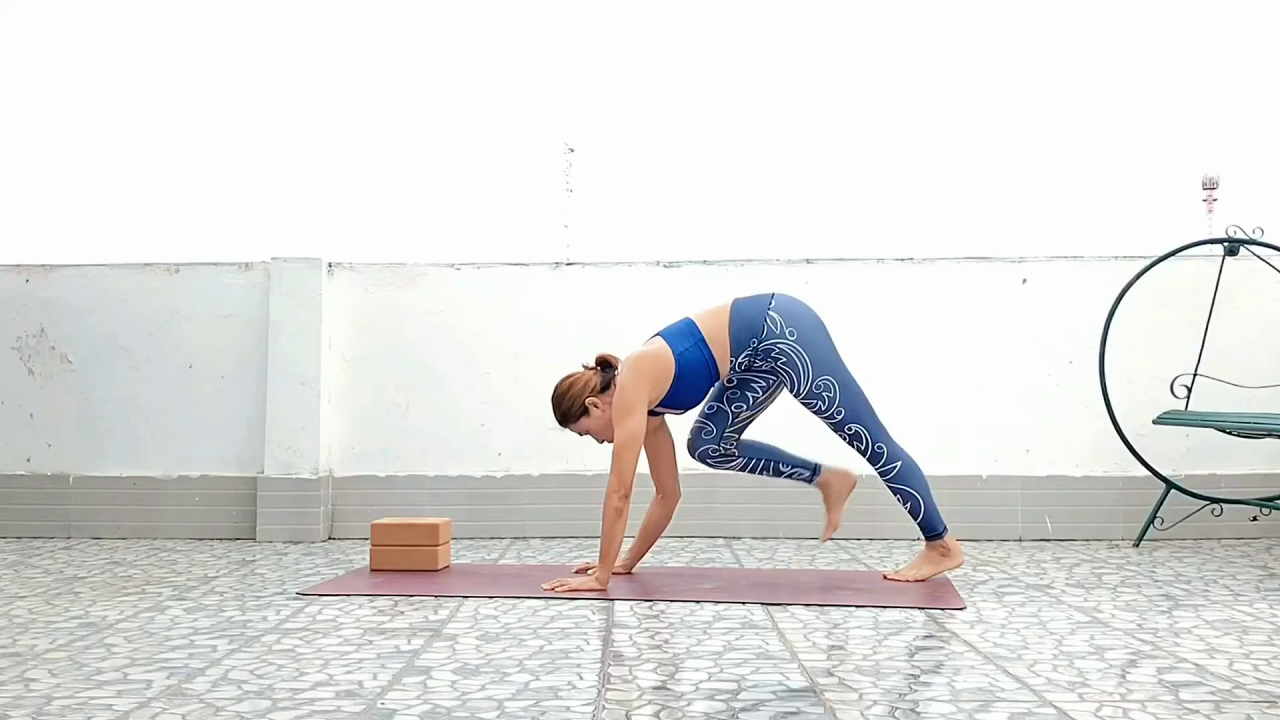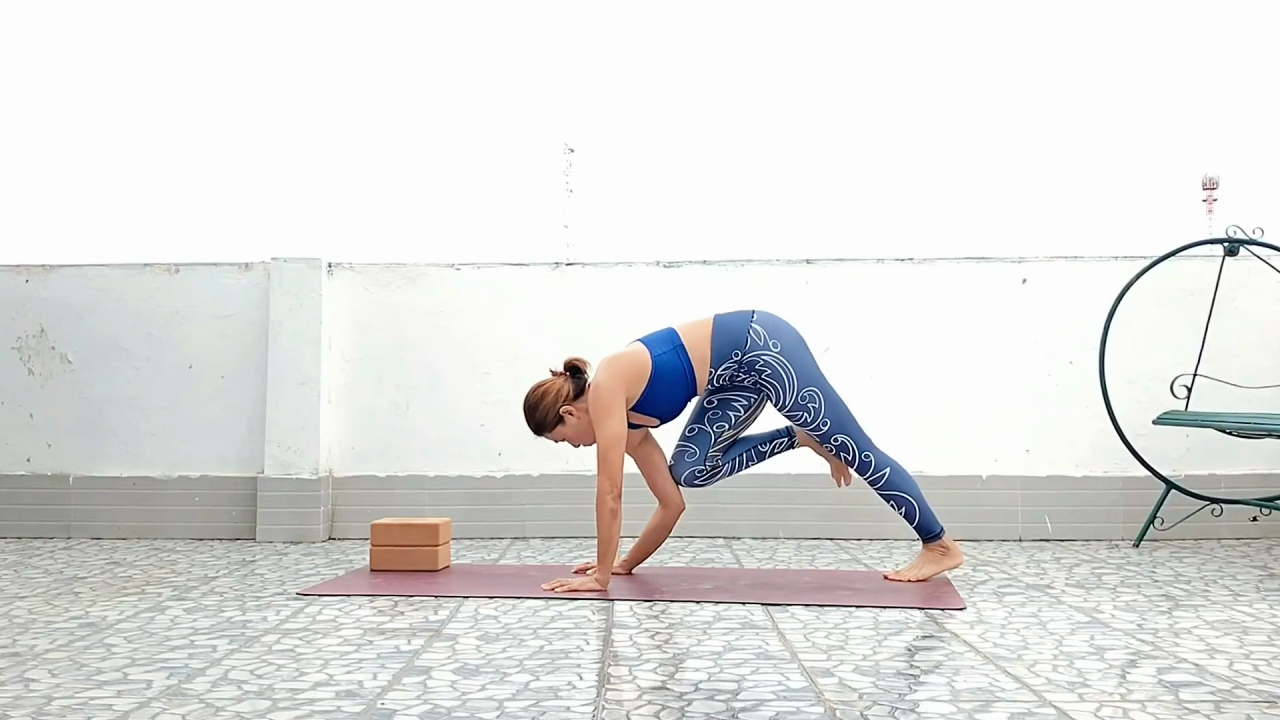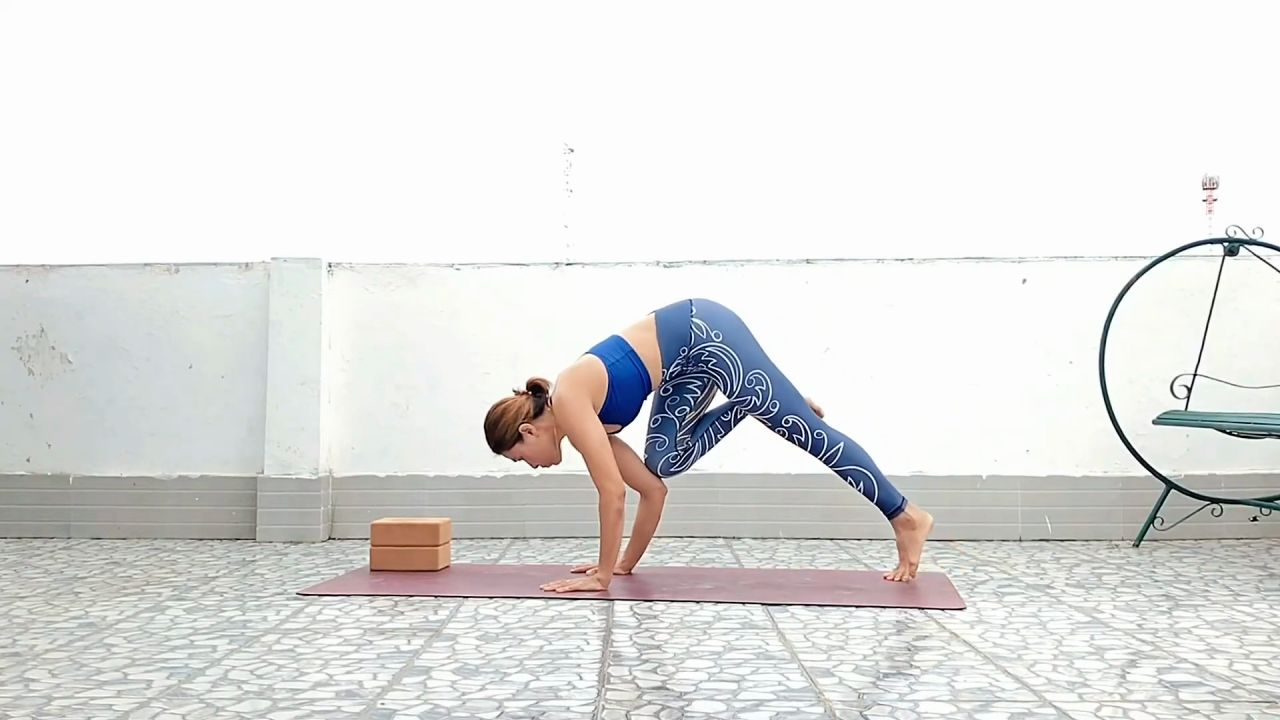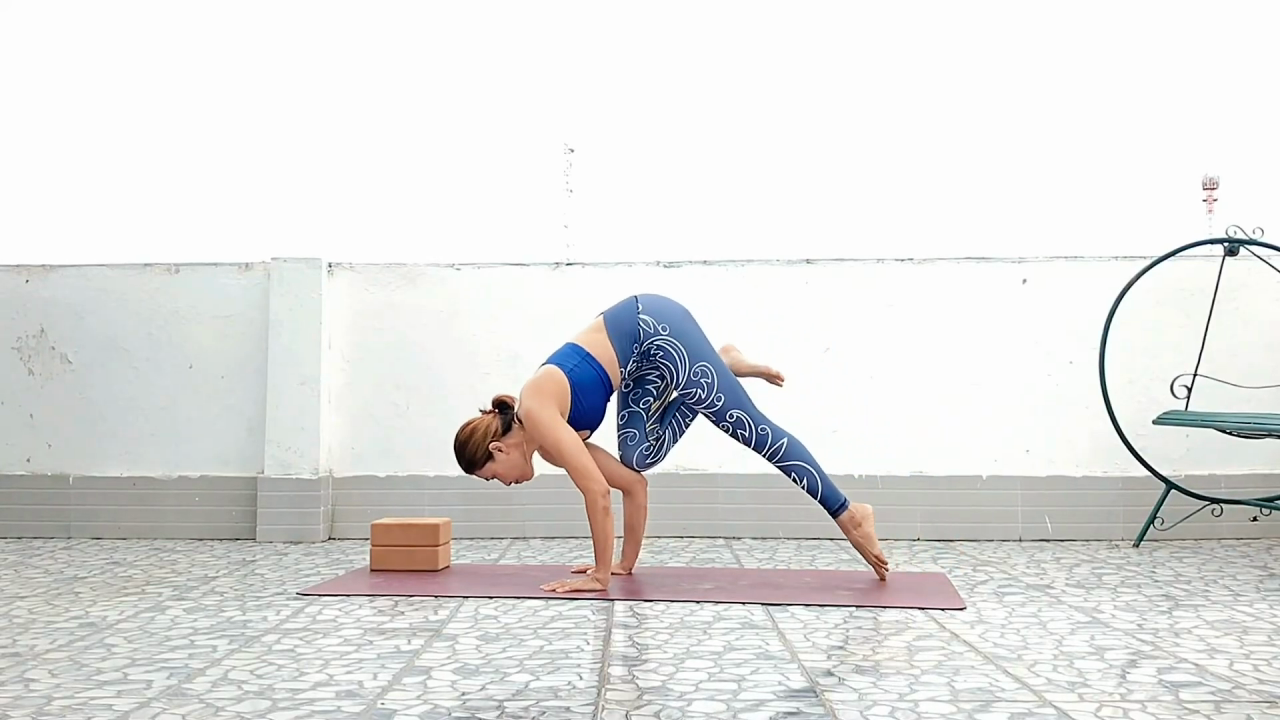
dt=0.7s
person 1, frame 1
left shoulder: (630, 390)
right shoulder: (646, 404)
left elbow: (619, 493)
right elbow: (667, 495)
left wrist: (601, 576)
right wrist: (627, 562)
left hip: (778, 329)
right hip: (763, 342)
left knee: (866, 438)
right knee: (709, 445)
left ankle: (941, 545)
right ankle: (826, 479)
person 1, frame 2
left shoulder: (605, 389)
right shoulder: (627, 418)
left elbow: (610, 494)
right elbow: (672, 503)
left wrist: (601, 576)
right wrist: (625, 564)
left hip: (759, 344)
right hip: (739, 367)
left knee: (853, 449)
right knee: (691, 470)
left ankle: (939, 545)
right ankle: (800, 437)
person 1, frame 3
left shoulder: (568, 402)
right shoulder: (586, 418)
left elbow: (612, 493)
right elbow: (652, 488)
left wrist: (602, 575)
right wrist: (625, 564)
left hip: (701, 331)
right hip: (687, 354)
left knee: (804, 429)
right knee: (664, 462)
left ankle: (906, 517)
right ankle: (752, 401)
person 1, frame 4
left shoulder: (535, 413)
right shoulder: (548, 439)
left elbow: (597, 491)
right elbow: (631, 483)
left wrist: (601, 575)
right wrist: (625, 563)
left hip: (651, 326)
right hip: (642, 348)
left knee: (749, 427)
right knee: (638, 458)
left ankle: (849, 516)
right ankle: (721, 367)
